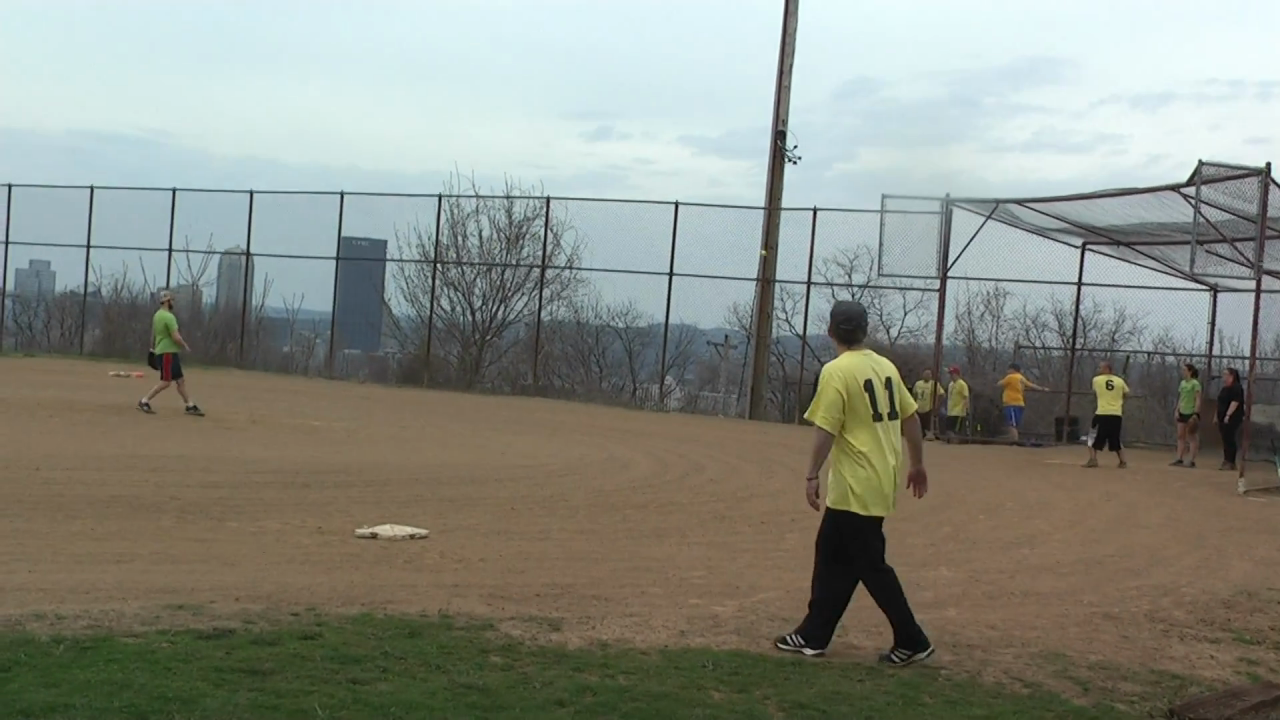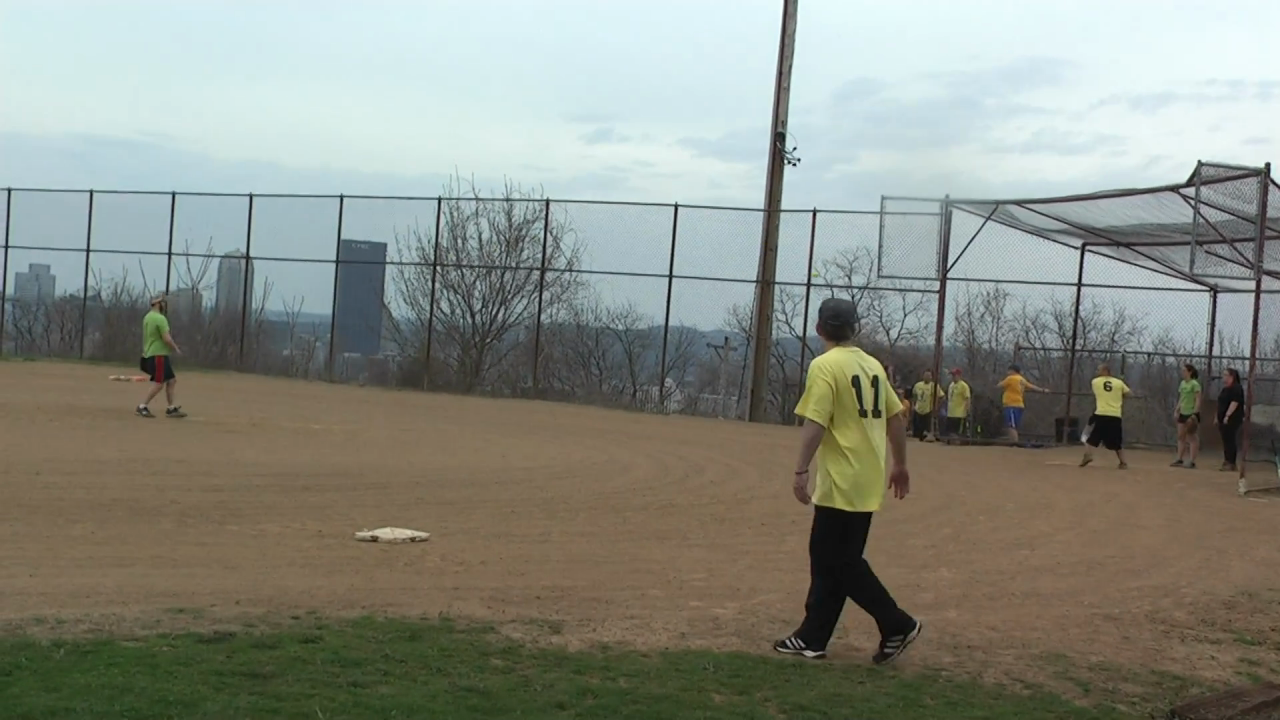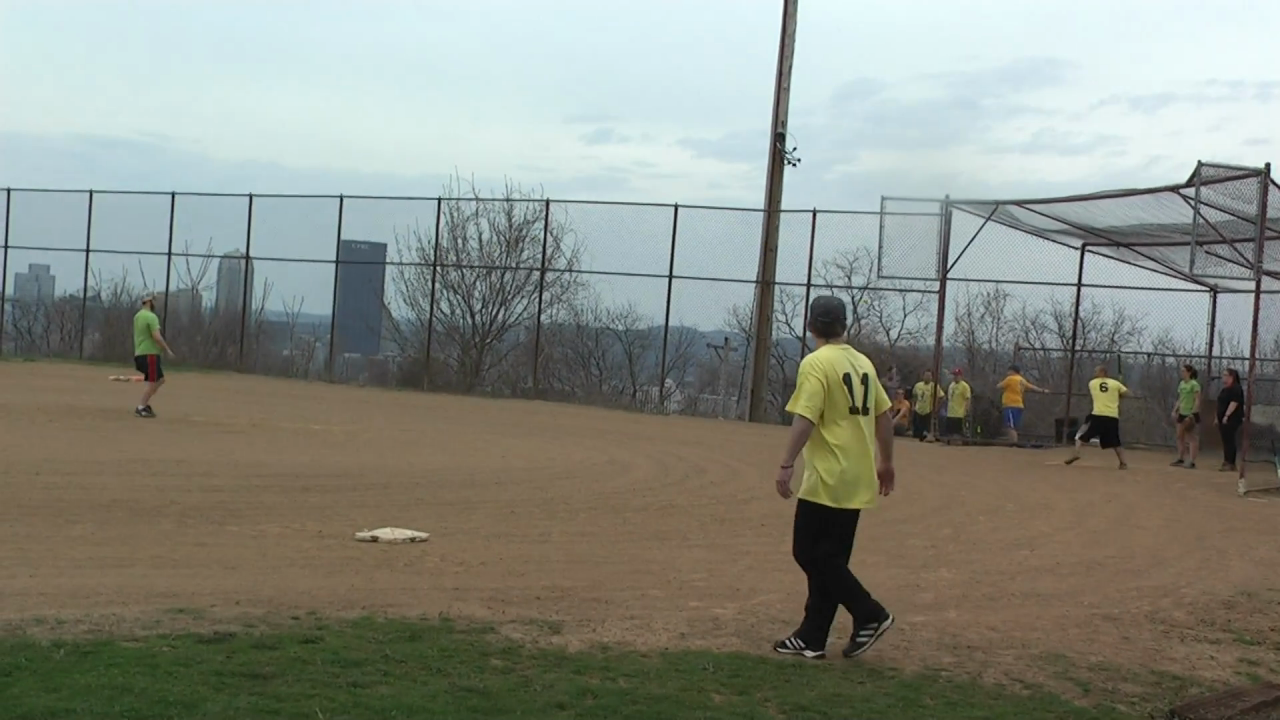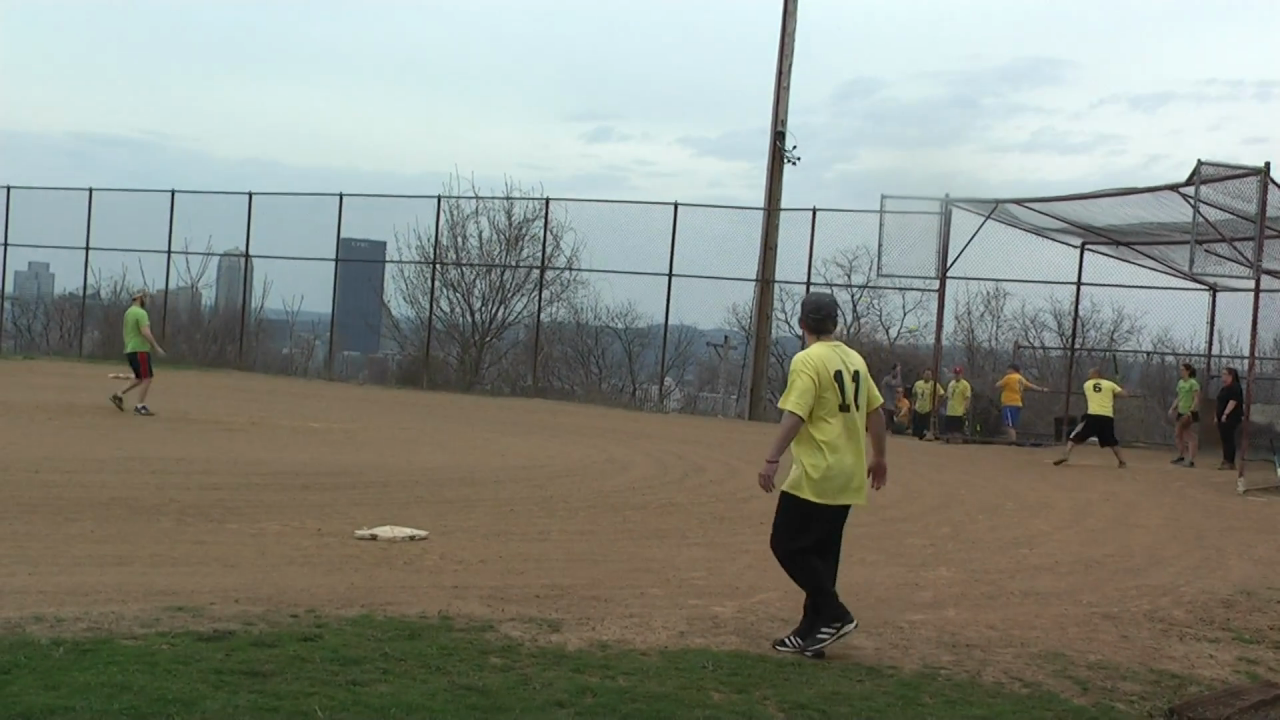
dt=0.1s
person 1, frame 1
left shoulder: (836, 370)
right shoulder: (886, 366)
left elbow: (825, 429)
right elbow: (910, 418)
left wrist: (811, 476)
right wrist: (916, 464)
left hip: (856, 487)
right hip: (878, 483)
left knee: (870, 566)
right knee: (831, 557)
left ankle: (911, 640)
right ankle: (813, 635)
person 1, frame 2
left shoulder: (824, 366)
right shoulder: (872, 364)
left elbow: (815, 423)
right elbow: (895, 417)
left wrist: (801, 471)
right wrist: (899, 464)
left hip: (842, 482)
right hip: (867, 481)
left knee: (837, 562)
right knee: (825, 556)
left ankle: (897, 625)
right ankle: (812, 636)
person 1, frame 3
left shoulder: (815, 363)
right shoulder: (862, 361)
left elbow: (805, 419)
right elbow: (883, 415)
left wrist: (785, 465)
right wrist: (886, 461)
left hip: (829, 480)
right hip: (857, 479)
left knee: (813, 554)
right knee: (828, 555)
left ankle: (870, 615)
right ankle: (812, 638)
person 1, frame 4
left shoulder: (807, 360)
right shoulder: (854, 358)
left elbow: (794, 416)
right elbow: (875, 411)
left wrist: (771, 460)
right wrist: (878, 456)
left hip: (815, 476)
right hip: (847, 476)
left knee: (788, 545)
right knee: (821, 552)
left ankle: (833, 615)
right ankle: (812, 633)
